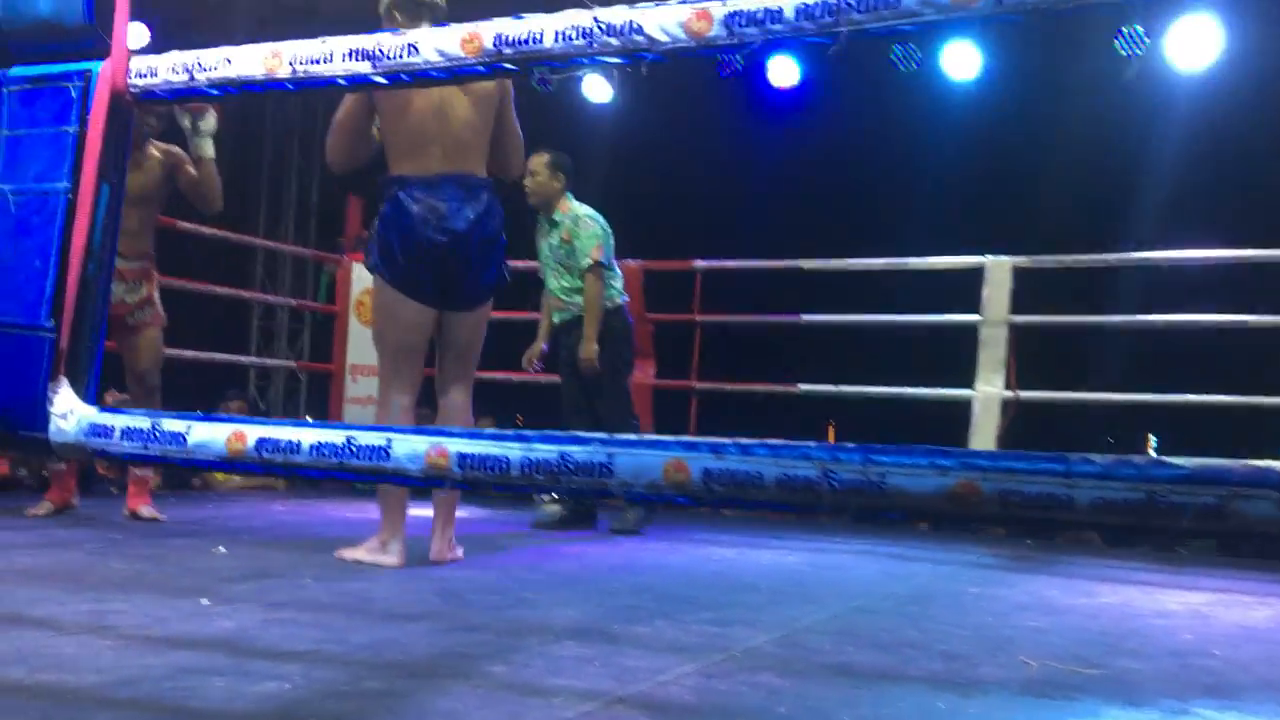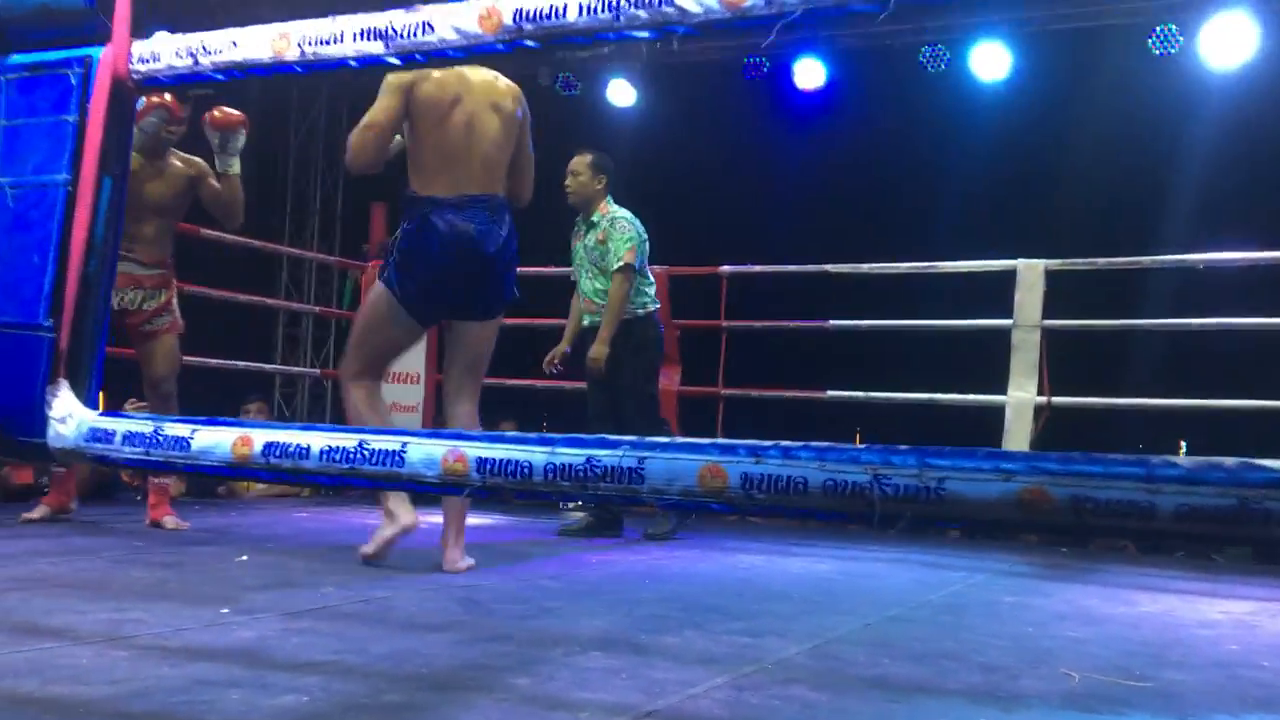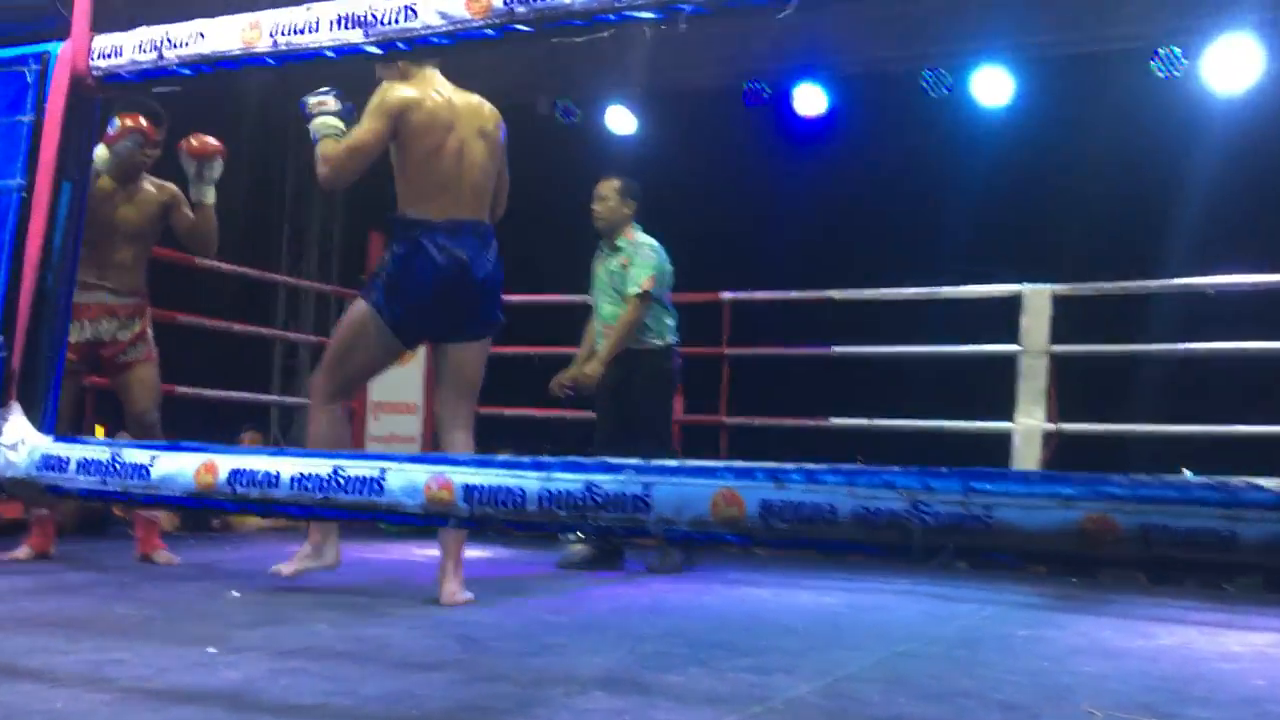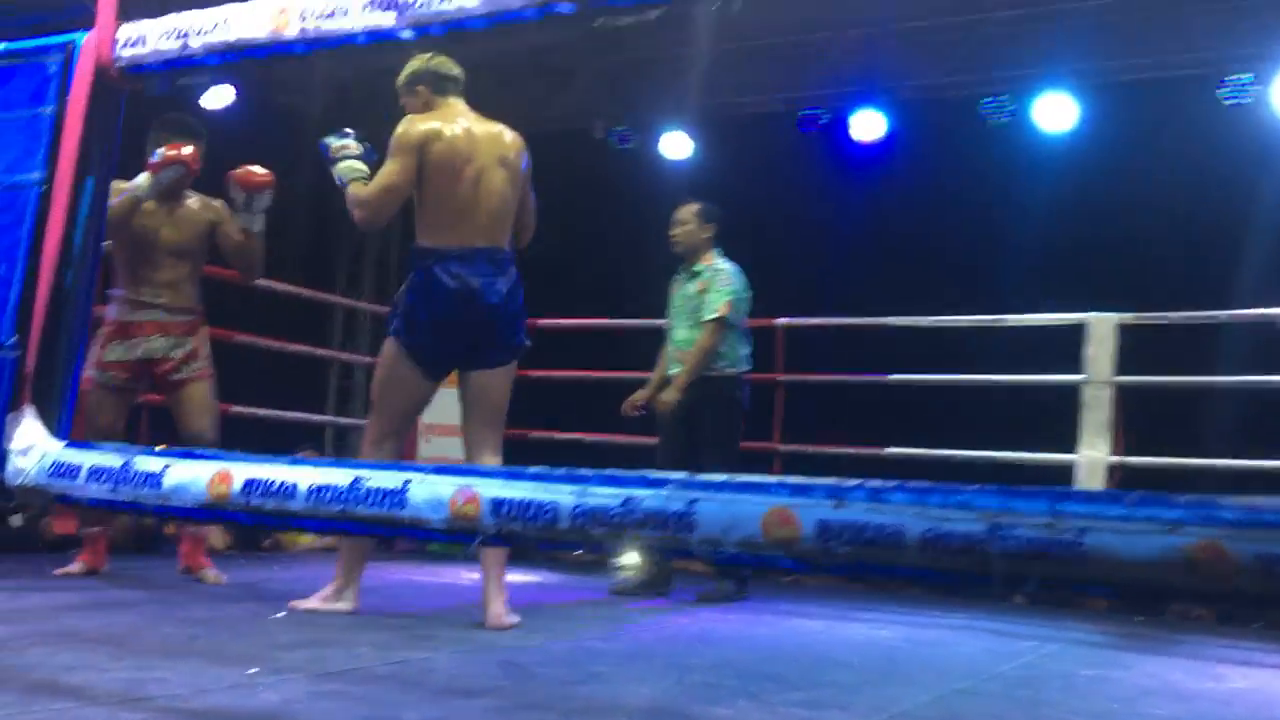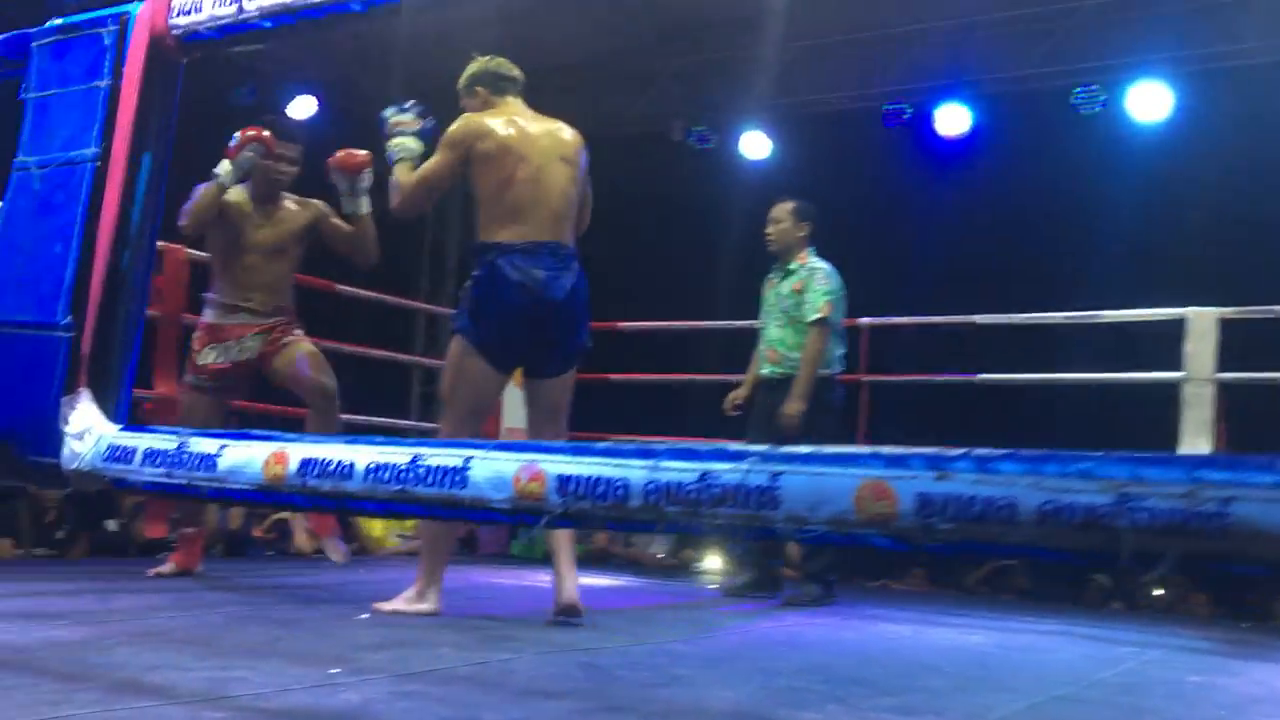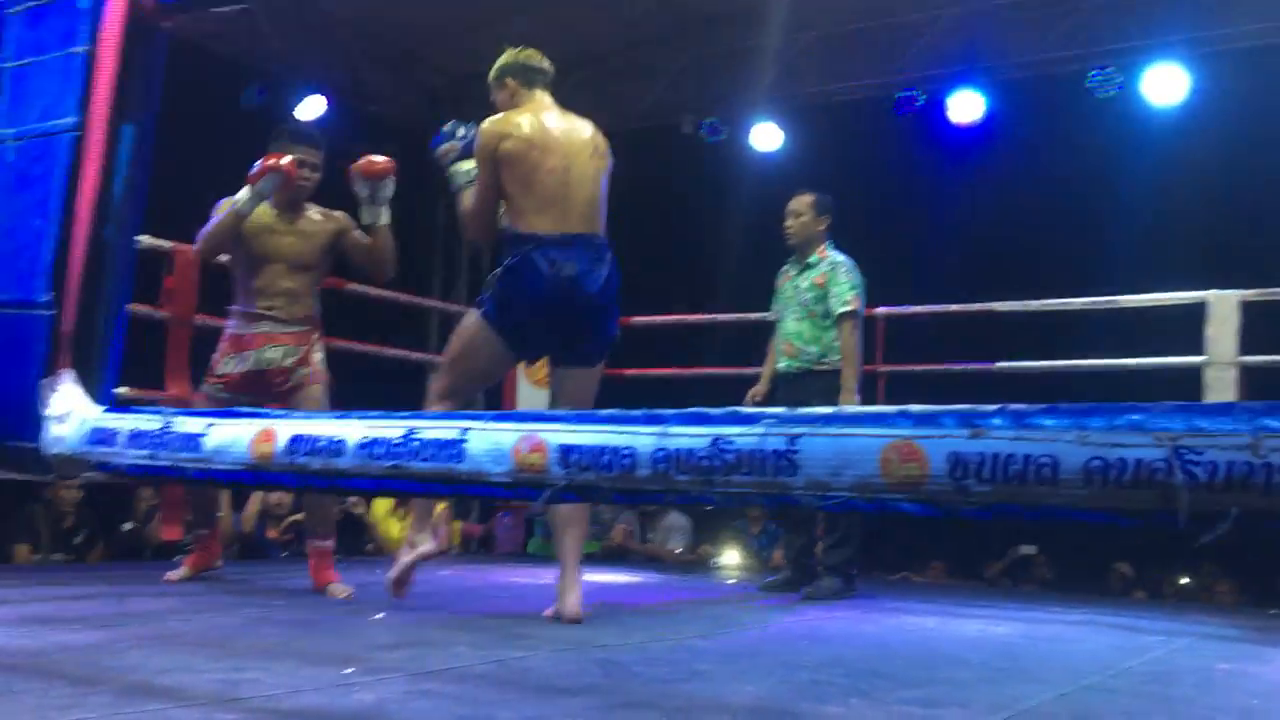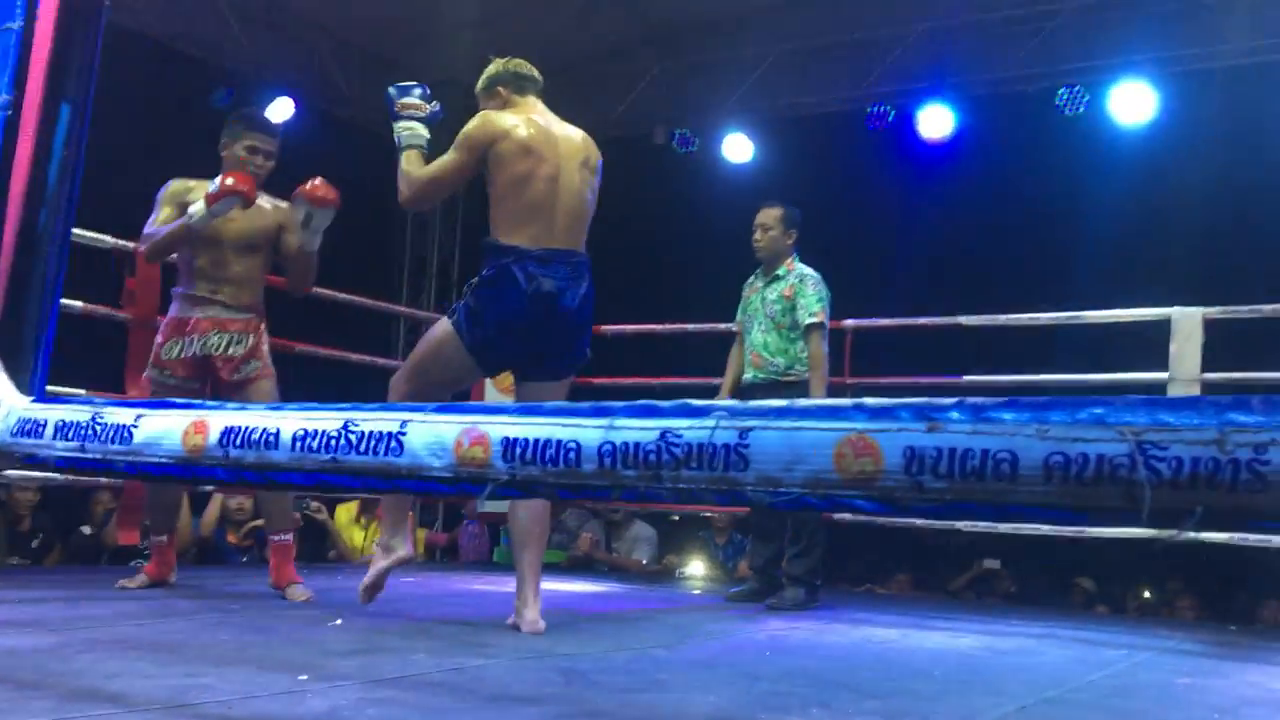
dt=0.2s
person 1, frame 1
right shoulder: (490, 71)
left elbow: (339, 155)
right elbow: (512, 167)
left hip: (410, 219)
right hip: (477, 221)
left knee: (399, 386)
right knee: (456, 385)
left ankle: (390, 537)
right ankle: (443, 533)
person 1, frame 2
left shoulder: (410, 76)
right shoulder: (510, 91)
left elbow: (359, 159)
right elbow: (523, 191)
left wrist: (394, 135)
left hip: (429, 237)
right hip: (493, 240)
left knee: (357, 373)
right knee: (463, 398)
left ankle: (397, 504)
right ankle: (456, 544)
person 1, frame 3
left shoulder: (398, 97)
right shoulder: (489, 113)
left elbow: (335, 172)
left wrist: (324, 120)
left hip: (420, 262)
right hip: (480, 265)
left knee: (326, 389)
right knee: (456, 427)
left ankle: (320, 540)
right ankle: (453, 576)
person 1, frame 4
left shoulder: (420, 131)
right shoulder: (513, 142)
left elbow: (369, 212)
left wrist: (347, 162)
left hip: (438, 290)
right hip: (500, 292)
left knee: (381, 442)
right knee: (485, 454)
left ankle: (343, 587)
right ankle: (496, 595)
person 1, frame 5
left shoulder: (470, 130)
right shoulder: (573, 141)
left elbow: (404, 202)
left wrist: (401, 142)
left hip: (503, 285)
right hip: (564, 287)
left knee: (455, 439)
right knee: (550, 441)
left ankle: (425, 589)
right ankle: (565, 578)
person 1, frame 6
left shoulder: (501, 128)
right shoulder: (594, 135)
left elbow: (476, 227)
left wrist: (464, 165)
left hip: (534, 275)
right hip: (598, 279)
left knee: (448, 388)
left ankle: (425, 528)
right ankle: (569, 590)
person 1, frame 7
left shoulder: (492, 127)
right shoulder: (588, 147)
left elbow: (413, 195)
left wrist: (409, 129)
left hip: (507, 287)
right hip: (572, 294)
left knee: (406, 394)
left ankle: (394, 542)
right ankle: (528, 604)
person 2, frame 1
left shoulder: (170, 158)
left elbow: (212, 204)
left wrist: (204, 142)
left hip: (137, 284)
left knee: (147, 382)
left ankle: (139, 493)
right ankle: (62, 488)
person 2, frame 2
left shoulder: (191, 168)
left elbow: (233, 218)
left wrist: (229, 159)
right wrist: (134, 132)
left hip: (155, 291)
left knee: (163, 391)
left ankle: (160, 503)
right ankle: (59, 494)
person 2, frame 3
left shoulder: (164, 194)
right shoulder: (82, 175)
left elbow: (205, 247)
left wrist: (204, 187)
right wrist: (105, 156)
left hip: (129, 320)
right hip: (72, 312)
left knee: (146, 422)
right knee: (50, 421)
left ankle: (149, 537)
right ankle: (40, 535)
person 2, frame 4
left shoulder: (210, 211)
right shoulder: (122, 193)
left elbow: (250, 268)
right elbow: (98, 225)
left wrist: (253, 217)
right wrist: (148, 183)
left hip: (184, 335)
right hip: (125, 330)
left knee: (203, 438)
right knee: (99, 440)
left ankle: (195, 553)
right ankle: (93, 550)
person 2, frame 5
left shoulder: (308, 212)
right shoulder: (220, 194)
left elbow: (366, 256)
right elbow: (188, 224)
left wrist: (357, 199)
right wrist: (230, 168)
left hip: (279, 333)
right hip: (219, 333)
left knee: (322, 392)
left ankle: (323, 519)
right ankle: (186, 550)
person 2, frame 6
left shoulder: (332, 223)
right shoulder: (237, 206)
left elbow: (383, 271)
right elbow: (204, 248)
left wrist: (379, 209)
right wrist: (249, 196)
left hip: (299, 347)
right hip: (242, 343)
left ankle: (323, 567)
right ankle: (203, 551)
person 2, frame 7
left shoulder: (277, 212)
right shoulder: (183, 191)
left elbow: (300, 284)
right elbow: (149, 248)
left wrist: (310, 234)
right wrist: (201, 213)
left hip: (244, 335)
right hip: (185, 328)
left ankle: (284, 568)
right ankle: (161, 561)
person 3, frame 1
left shoulder: (584, 220)
right shoulder: (543, 227)
left elbow: (595, 280)
left wrist: (592, 340)
right wrist: (543, 339)
left hip: (605, 325)
right hip: (570, 329)
left knee: (616, 413)
right knee: (577, 418)
left ankle: (637, 501)
right ankle: (579, 504)
person 3, frame 2
left shoulder: (621, 223)
right shoulder: (580, 230)
left elbow: (622, 285)
left wrist: (603, 342)
right wrist: (567, 342)
left hip: (633, 332)
right hip: (600, 337)
left knee: (644, 420)
right knee: (603, 424)
left ankle: (672, 507)
right ankle: (605, 511)
person 3, frame 3
left shoulder: (645, 250)
right shoulder: (603, 255)
left elbow: (635, 310)
left wrist: (599, 362)
right wrist: (578, 365)
left hip: (648, 361)
right hip: (615, 364)
left knee: (657, 452)
right knee: (609, 452)
left ankle: (677, 543)
right ankle: (604, 544)
person 3, frame 4
left shoulder: (724, 275)
right shoulder: (680, 280)
left elbow: (711, 337)
left wrist: (675, 388)
right wrist: (651, 387)
left hip: (717, 389)
right hip: (681, 391)
left knee: (720, 480)
right knee: (668, 476)
left ankle: (731, 575)
right ankle: (657, 570)
person 3, frame 5
left shoulder: (819, 275)
right shoulder: (772, 279)
left elbow: (817, 338)
left wrist: (798, 395)
right wrist: (747, 386)
left hip: (807, 391)
right hip: (771, 389)
left ankle: (817, 579)
right ankle: (763, 570)
person 3, frame 6
left shoulder: (838, 268)
right shoulder: (787, 272)
left elbow: (849, 331)
left wrist: (849, 392)
right wrist: (764, 381)
left hip: (825, 383)
right hip: (790, 384)
left ankle: (838, 572)
right ankle: (800, 566)
person 3, frame 7
left shoulder: (806, 281)
right shoulder: (752, 284)
left elbow: (816, 343)
left wrist: (817, 400)
right wrist: (726, 392)
left hip: (791, 394)
right hip: (755, 395)
left ankle: (802, 582)
right ankle: (765, 576)
